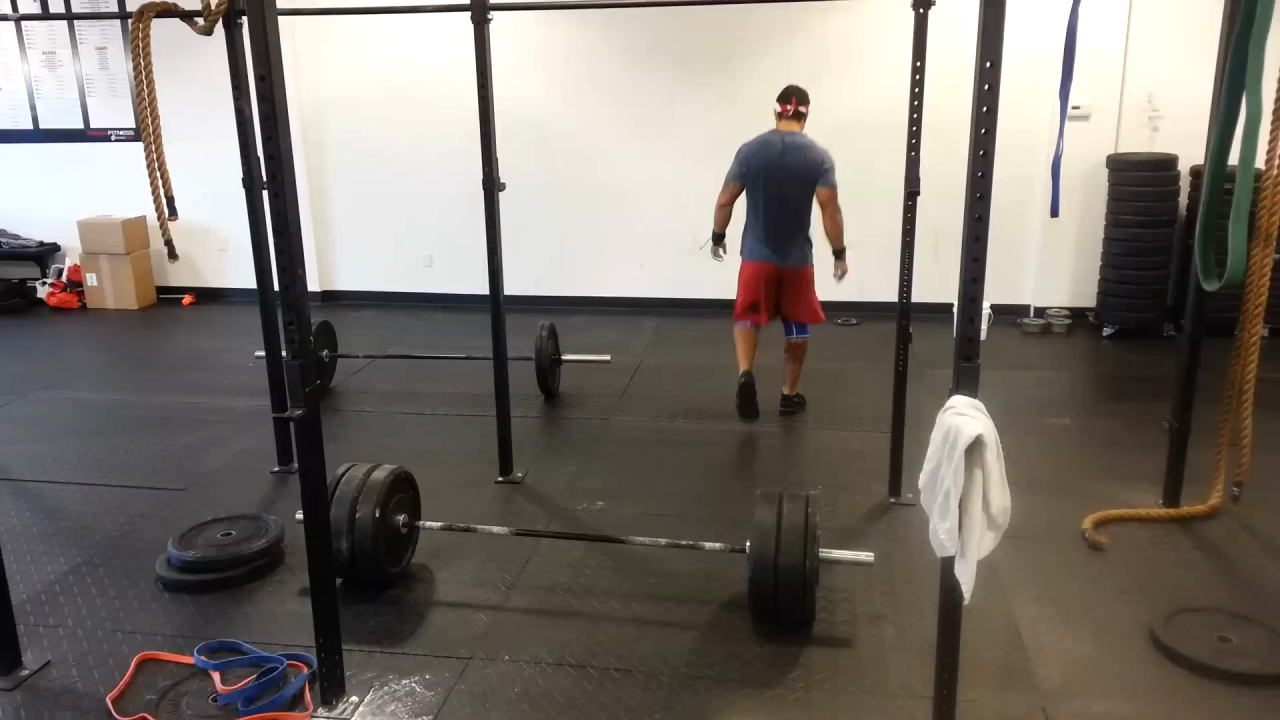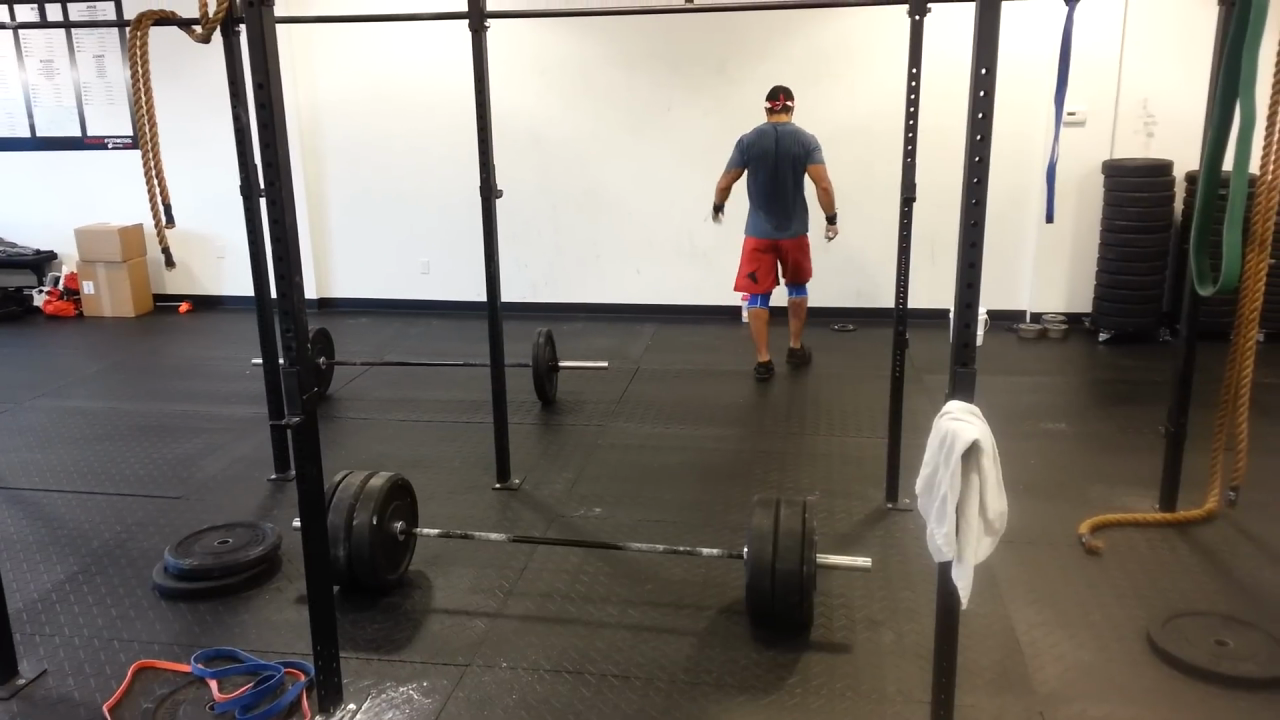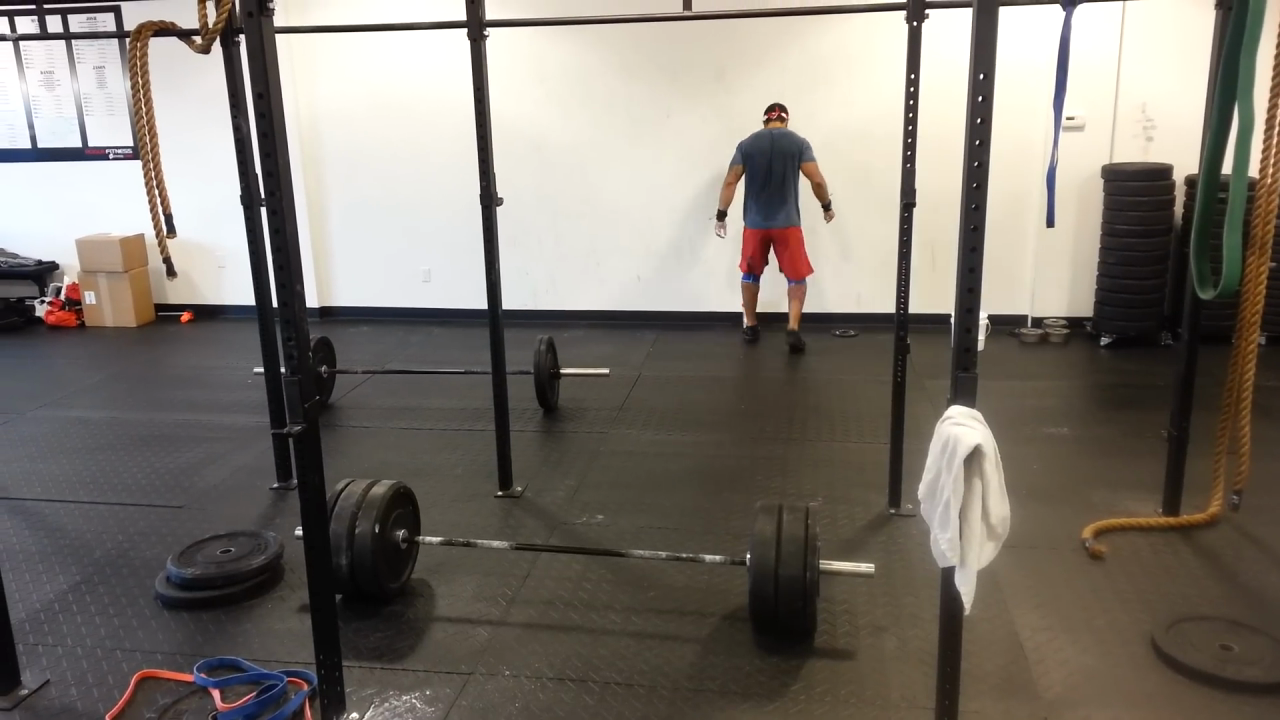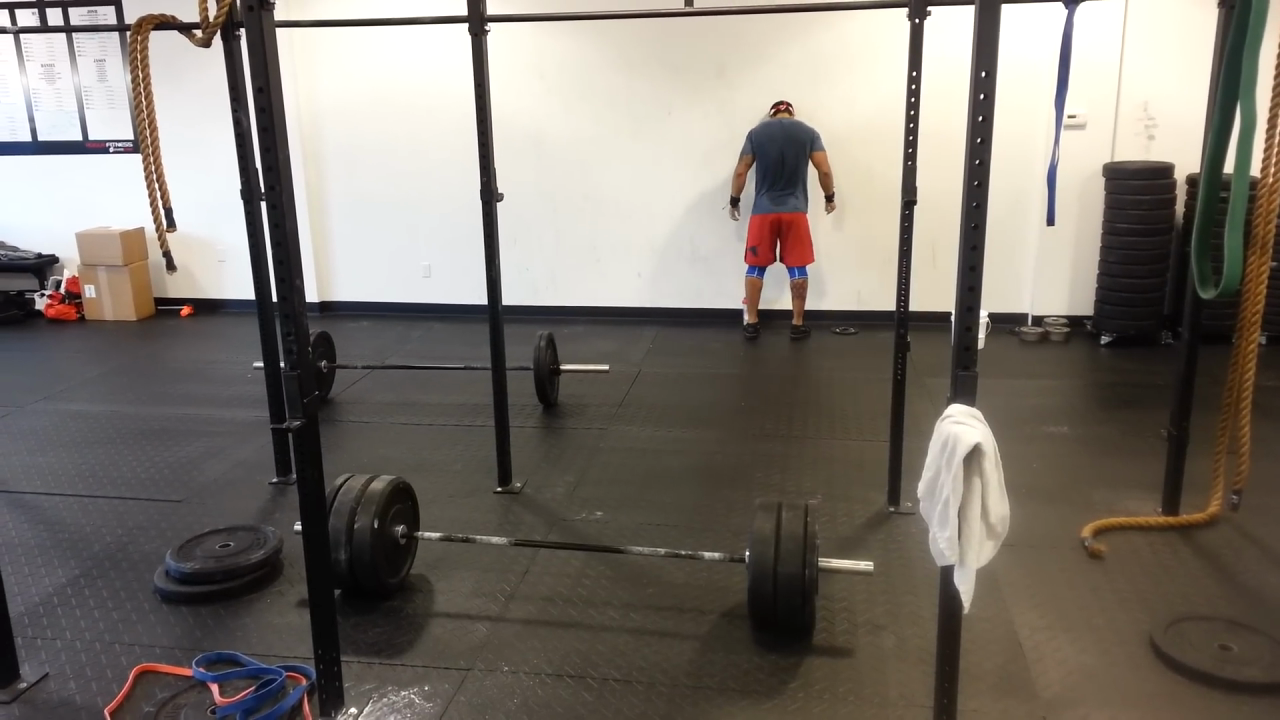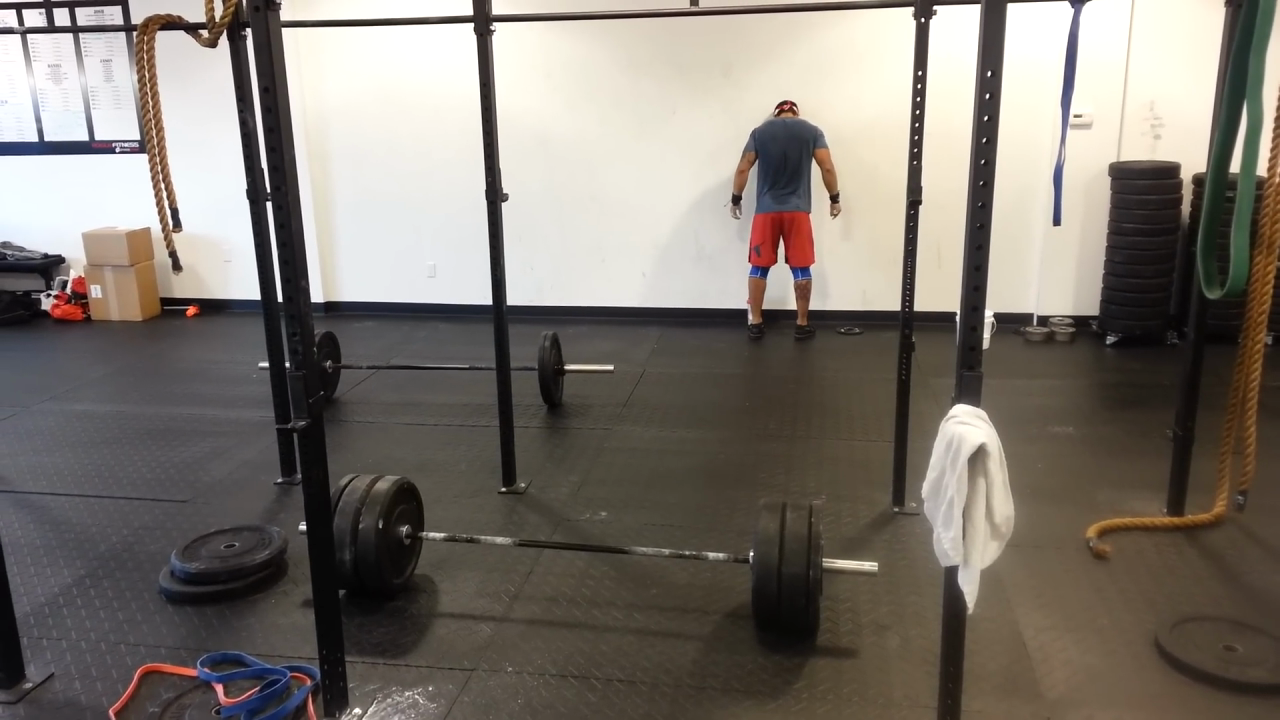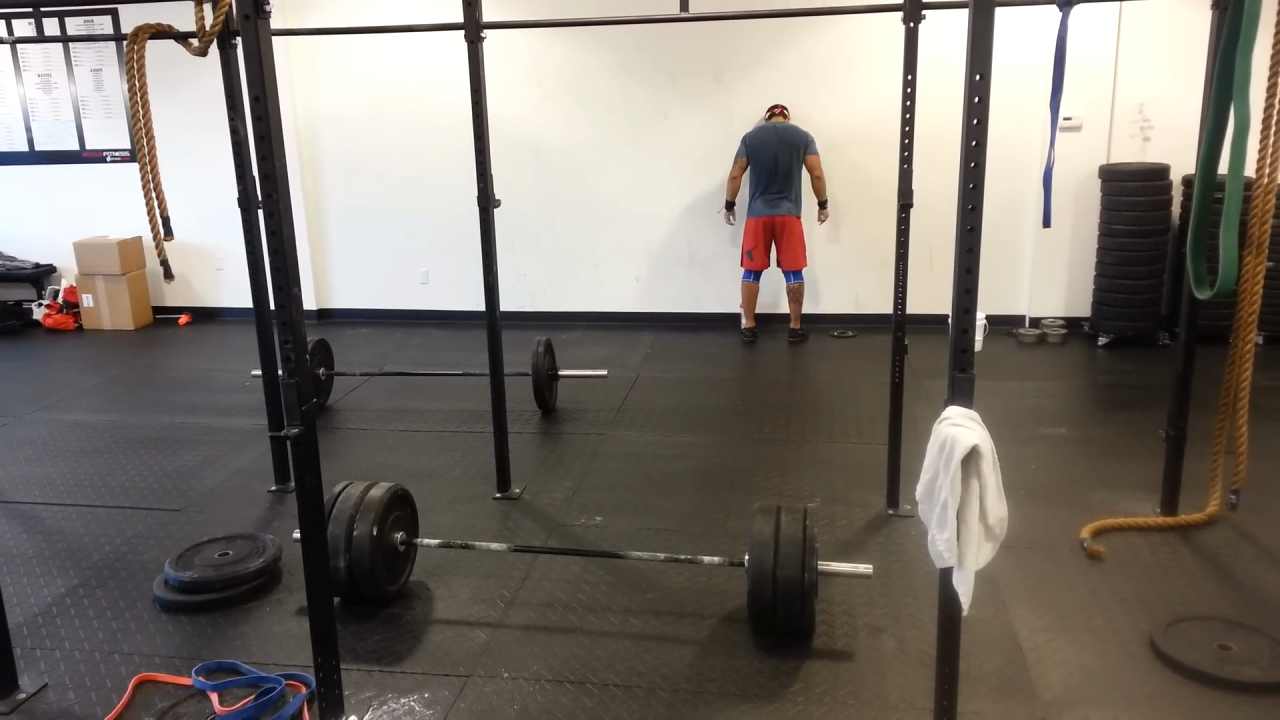
dt=0.7s
person 1, frame 1
left shoulder: (750, 150)
right shoulder: (818, 156)
left elbow: (725, 201)
right elbow: (830, 211)
left wrist: (717, 238)
right wrist: (839, 253)
left hip: (756, 255)
right hip: (797, 258)
left knee: (747, 319)
right knee: (797, 325)
left ankle: (745, 375)
right ankle: (790, 394)
person 1, frame 2
left shoulder: (748, 141)
right shoulder: (806, 140)
left elbow: (725, 182)
right elbow: (823, 184)
left wrist: (717, 207)
right wrist: (831, 219)
left hip: (758, 233)
right hip: (794, 231)
left knee: (758, 295)
right knee: (797, 288)
left ankle: (763, 361)
right ankle: (796, 348)
person 1, frame 3
left shoulder: (747, 144)
right shoulder: (799, 143)
left elbow: (730, 182)
right elbow: (817, 180)
left wrist: (721, 216)
right wrist: (827, 207)
left hip: (755, 223)
right hip: (787, 223)
left knee: (751, 273)
right knee: (797, 277)
left ankle: (750, 326)
right ankle: (793, 330)
person 1, frame 4
left shoulder: (756, 133)
right shoulder: (808, 133)
left elbow: (740, 172)
right elbow: (824, 170)
left wrist: (734, 202)
right wrist: (830, 198)
left hip: (763, 211)
right hip: (795, 211)
left knee: (756, 266)
right knee: (797, 267)
left ankle: (751, 323)
right ankle: (798, 324)
person 1, frame 5
left shoulder: (759, 132)
right shoulder: (812, 131)
left elbow: (742, 168)
right elbow: (827, 167)
left wrist: (735, 199)
right wrist: (834, 198)
left hip: (766, 210)
right hip: (797, 210)
left knee: (759, 266)
right knee: (801, 267)
left ankle: (755, 323)
right ankle: (802, 324)
person 1, frame 6
left shoulder: (751, 137)
right shoulder: (802, 137)
left elbow: (735, 175)
right elbow: (816, 174)
left wrist: (729, 206)
right wrist: (822, 205)
left hip: (757, 214)
right hip: (789, 214)
left knee: (751, 270)
right knee: (793, 271)
left ankle: (749, 327)
right ankle: (795, 328)
